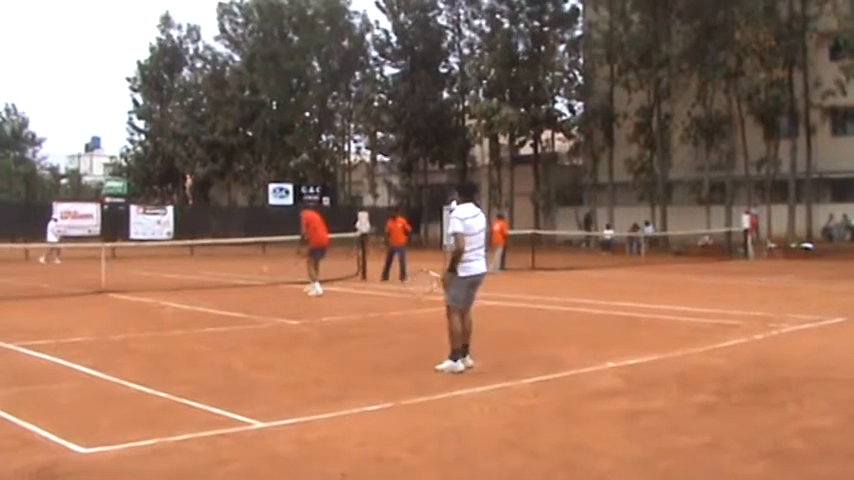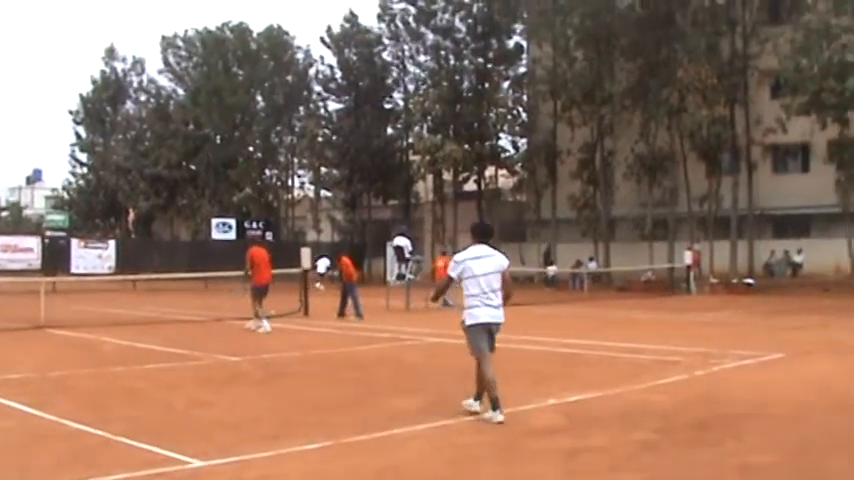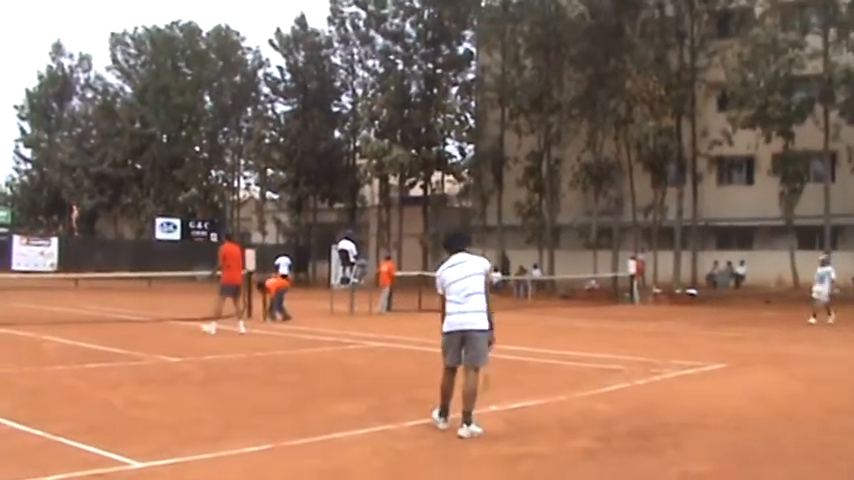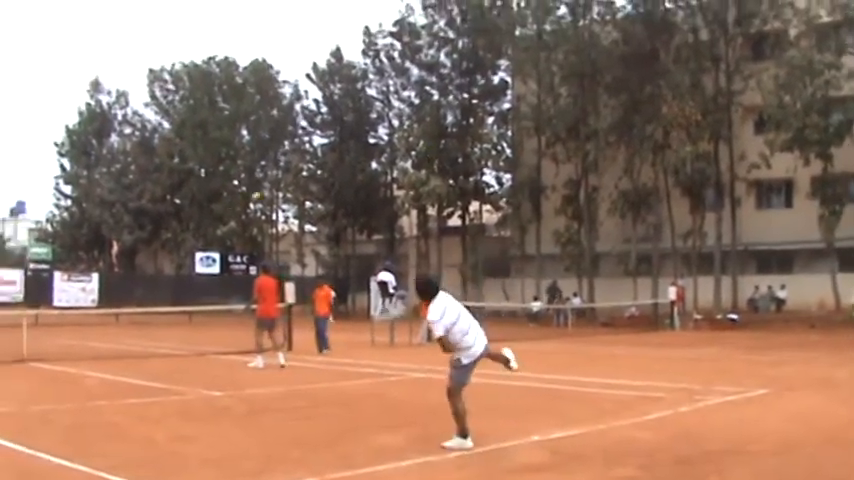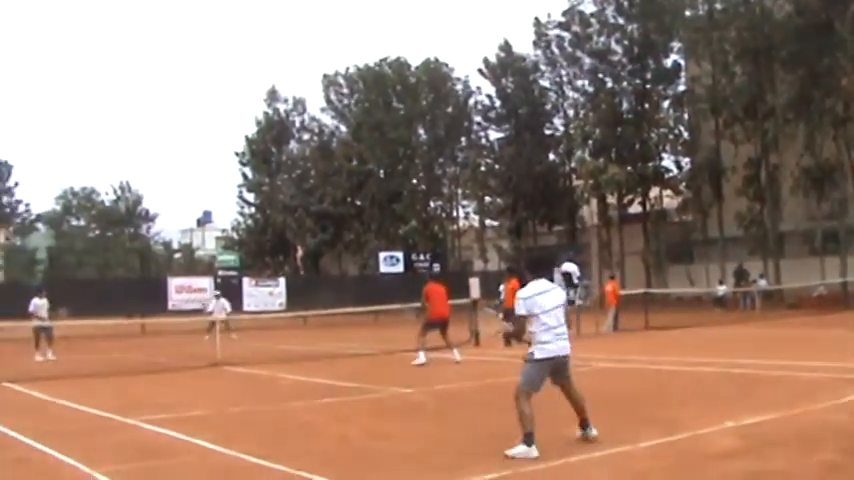
dt=1s
person 1, frame 1
left shoulder: (457, 216)
right shoulder: (480, 214)
left elbow: (459, 248)
left wrist: (449, 271)
left hip: (463, 271)
right hip: (479, 269)
left knee: (453, 313)
right knee: (464, 312)
left ankle: (455, 359)
right ankle: (465, 356)
person 1, frame 2
left shoulder: (460, 259)
right shoulder: (500, 258)
left elbow: (443, 287)
right elbow: (508, 291)
left wrist: (434, 298)
left hip: (474, 317)
right hip: (496, 316)
left knee: (483, 361)
right knee: (485, 358)
left ankle: (496, 409)
right ankle: (477, 400)
person 1, frame 3
left shoulder: (442, 271)
right shoulder: (480, 263)
right elbow: (485, 297)
left wrist: (444, 338)
right wrist: (491, 328)
left hip: (452, 325)
right hip: (476, 324)
left knee: (449, 371)
right knee: (471, 372)
left ankle: (442, 417)
right ankle: (466, 424)
person 1, frame 4
left shoulder: (433, 317)
right shoulder: (443, 296)
left elbow: (448, 348)
left wrist: (449, 348)
left hip: (466, 354)
right hip: (480, 339)
left knee: (453, 393)
right knee: (484, 352)
left ankle: (463, 437)
right ankle: (506, 358)
person 1, frame 5
left shoulder: (523, 295)
right shoulder: (558, 290)
left elbow: (520, 330)
right elbow: (564, 322)
left hip: (541, 352)
right hip: (562, 349)
left knee: (521, 396)
right knee: (568, 387)
left ankle: (528, 445)
right ankle: (587, 429)
